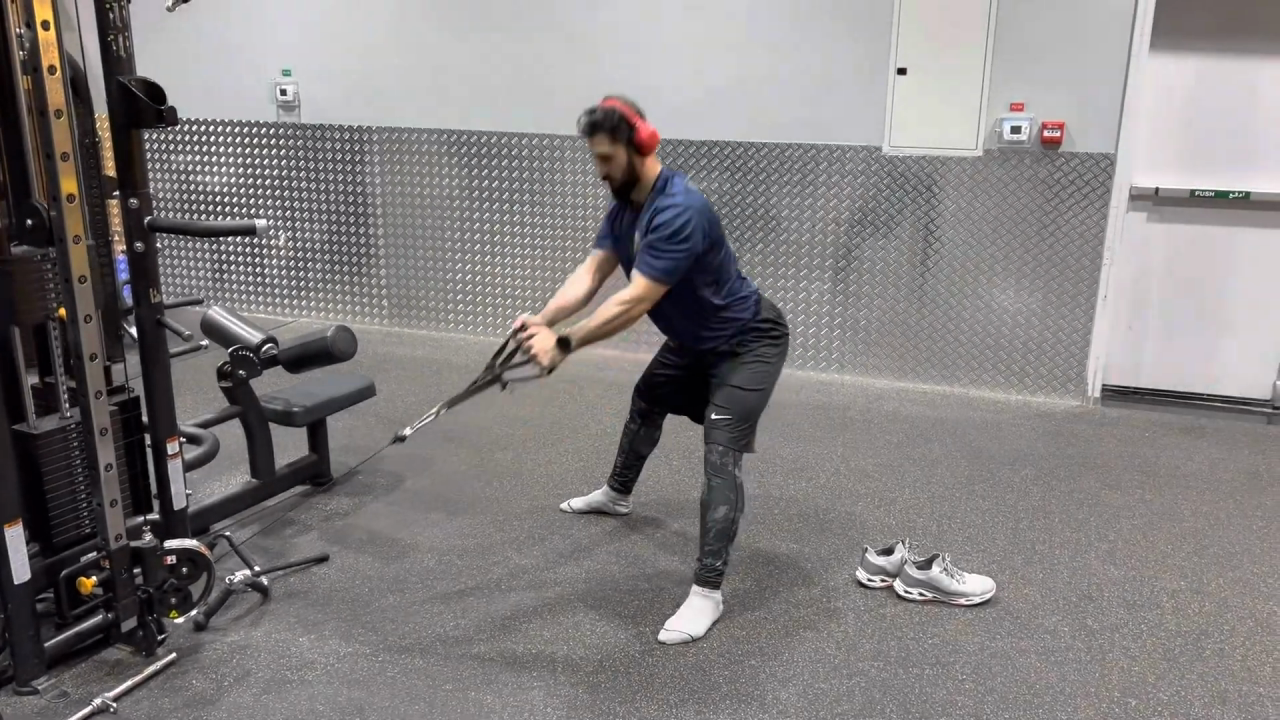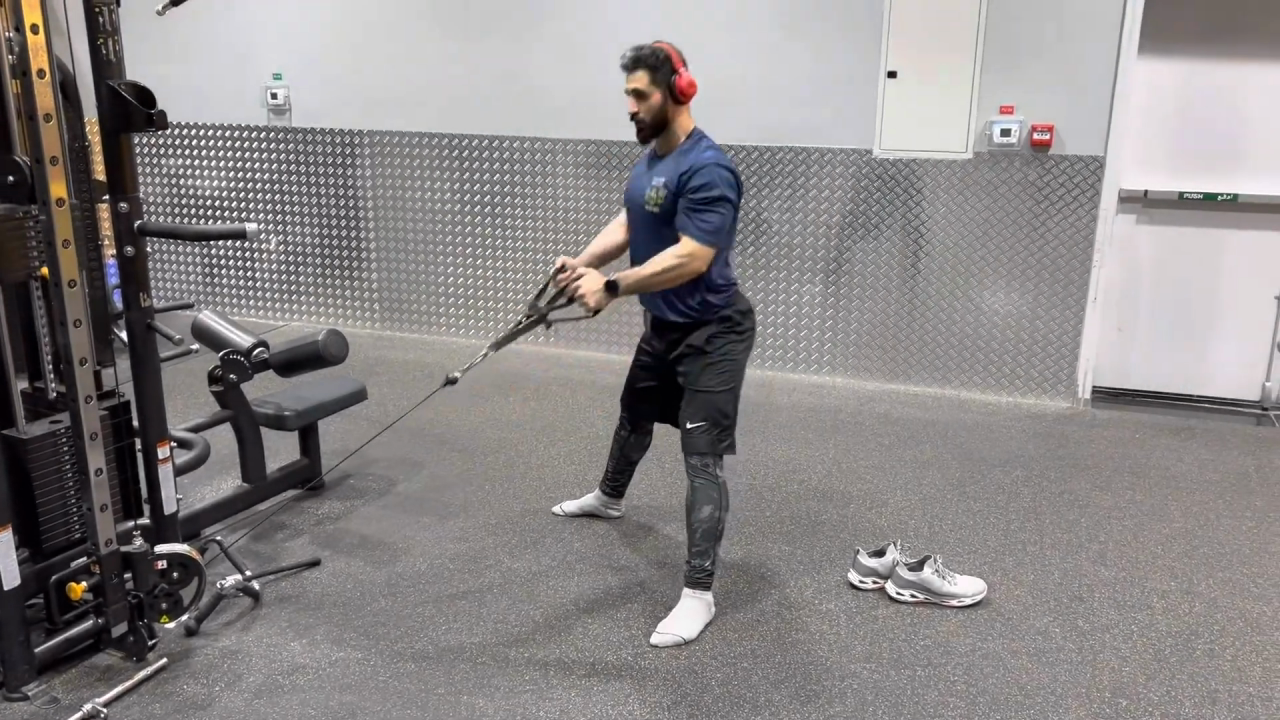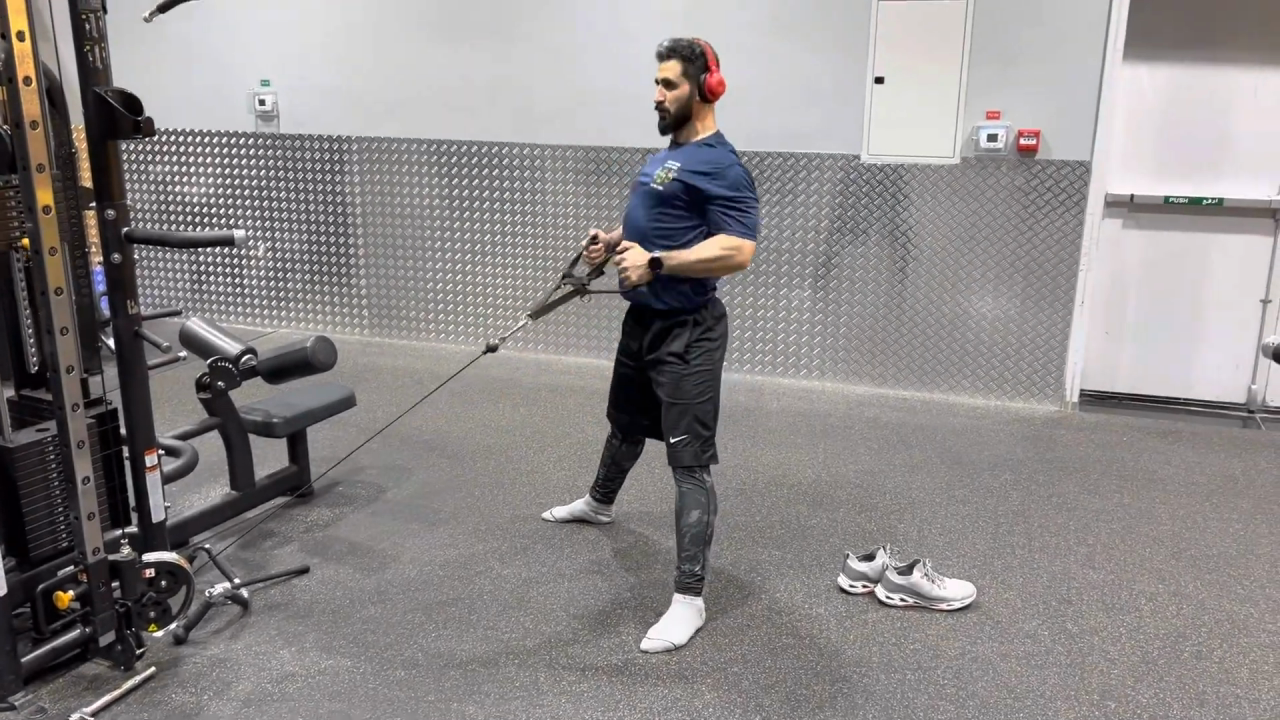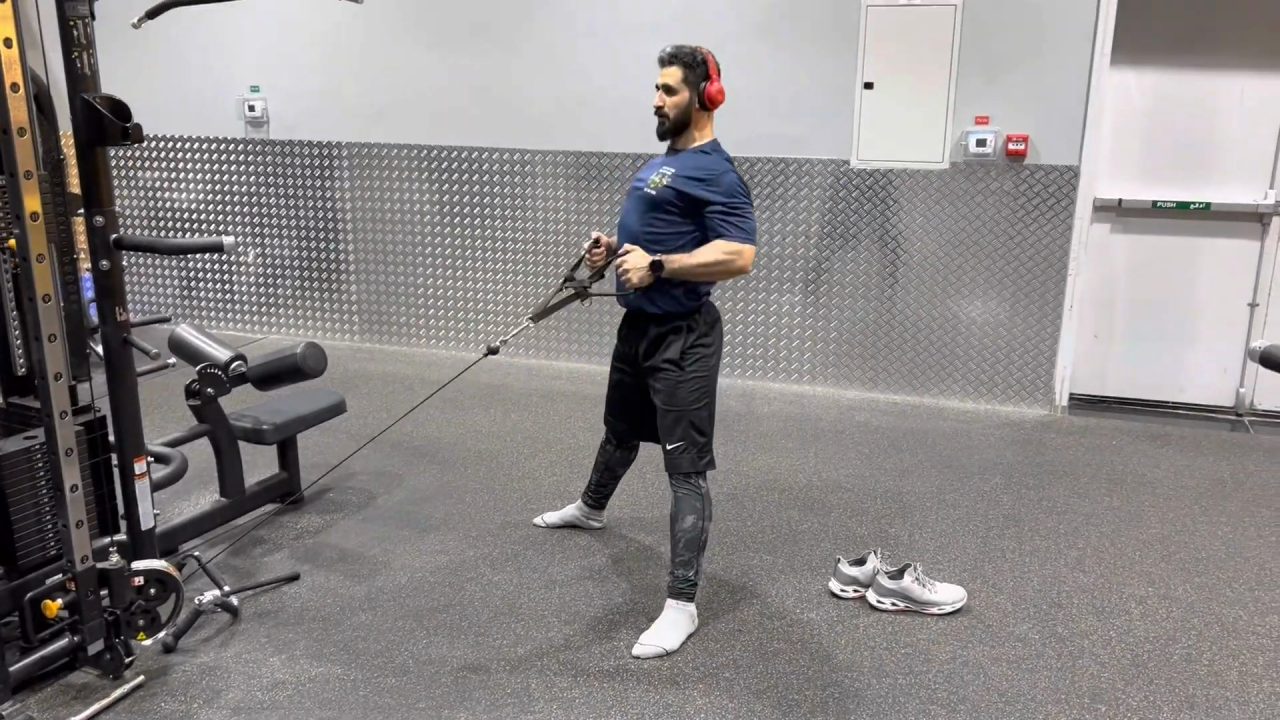
dt=0.3s
person 1, frame 1
left shoulder: (679, 211)
right shoulder: (626, 205)
left elbow: (634, 302)
right elbow: (591, 272)
left wrist: (563, 344)
right wrist: (542, 319)
left hip: (750, 343)
right hip: (694, 340)
left knee: (720, 457)
right knee: (646, 403)
left ankle: (707, 593)
right ankle: (617, 494)
person 1, frame 2
left shoulder: (705, 167)
right shoulder: (651, 159)
left elbow: (694, 257)
right elbow: (628, 225)
left wrist: (610, 286)
right wrist: (587, 259)
left hip: (713, 331)
right hip: (664, 324)
left knee: (702, 455)
right knee: (634, 415)
left ankle: (698, 594)
right ankle: (609, 497)
person 1, frame 3
left shoulder: (720, 166)
right shoulder: (668, 154)
left elbow: (738, 251)
left wrist: (655, 262)
right wrist: (613, 239)
left hip: (688, 331)
right hip: (642, 320)
left knee: (688, 462)
right knee: (626, 425)
left ankle: (689, 600)
right ankle: (599, 502)
person 1, frame 4
left shoulder: (714, 173)
right shoulder: (663, 161)
left elbow: (739, 255)
left wrist: (657, 265)
right wrist: (613, 245)
left hip: (682, 336)
right hip: (637, 324)
left knee: (685, 467)
right knee: (620, 429)
left ankle: (681, 605)
right ankle: (591, 508)
